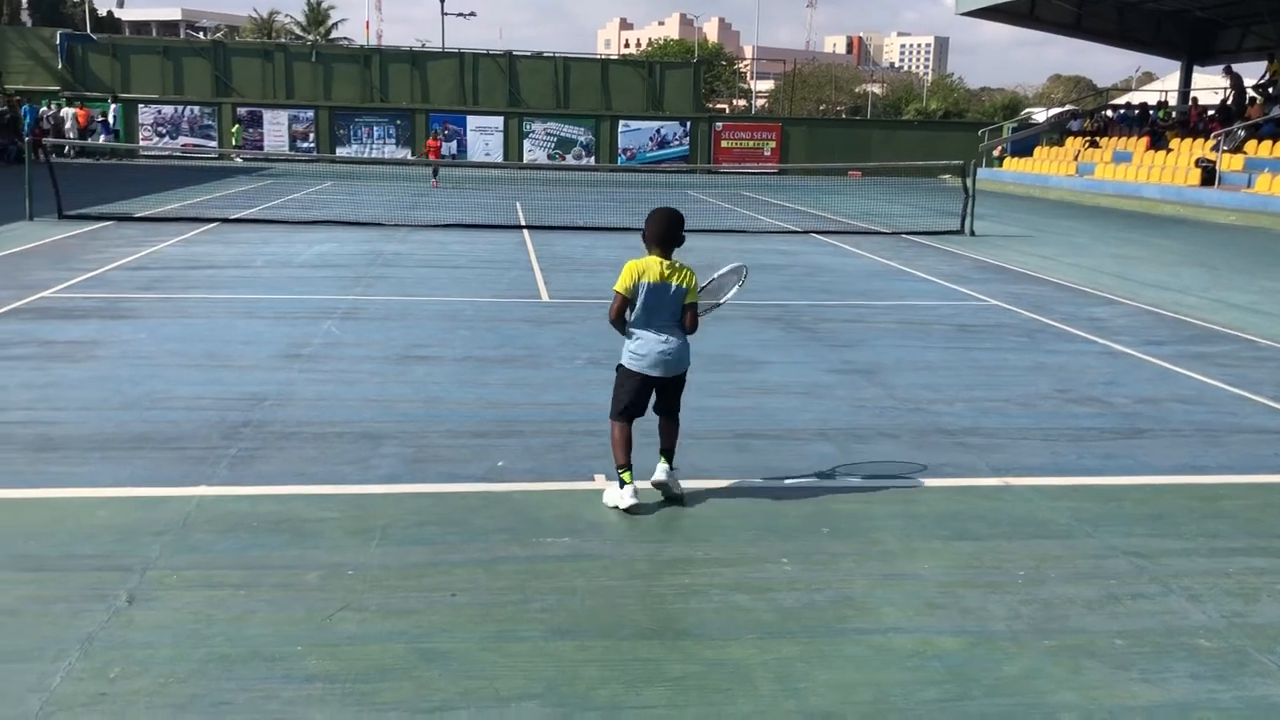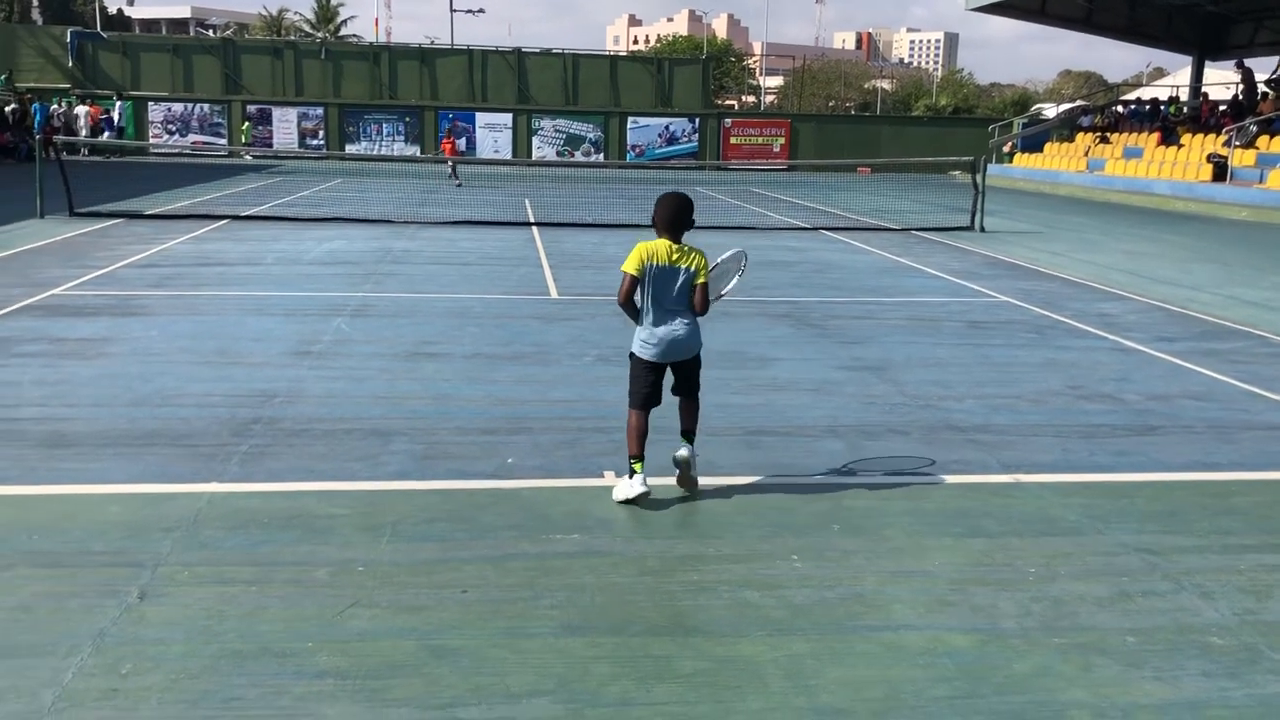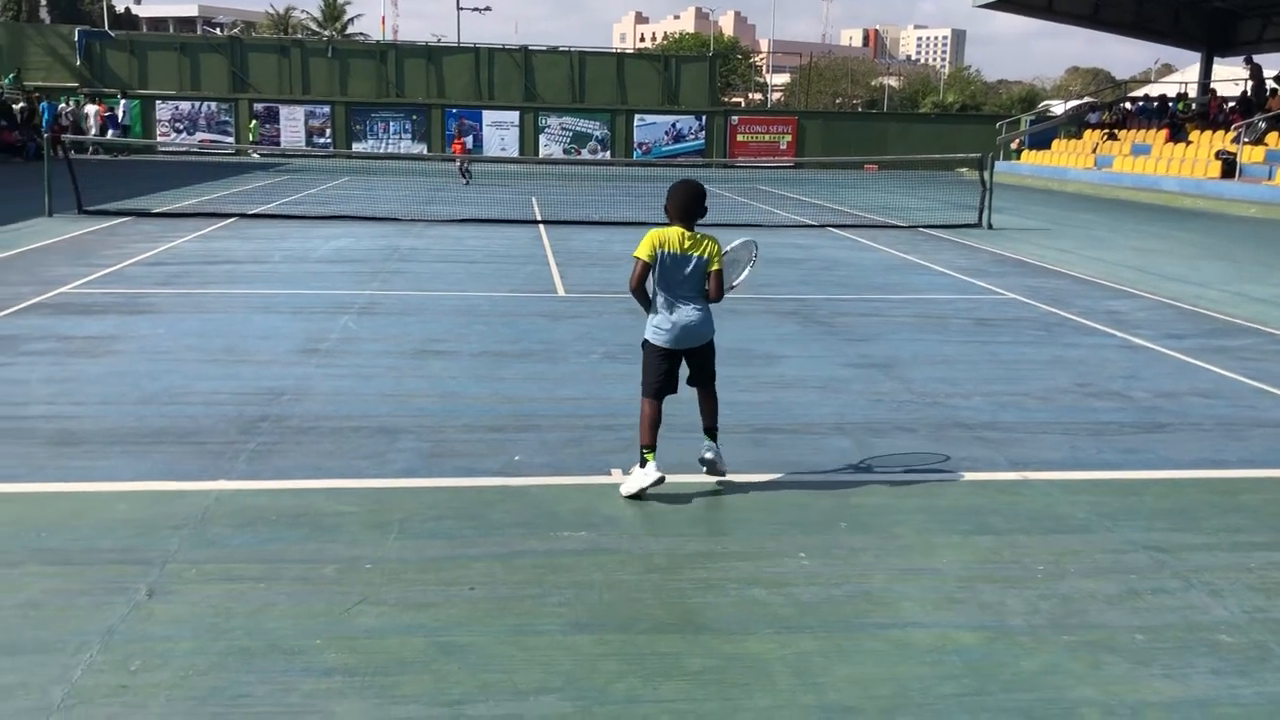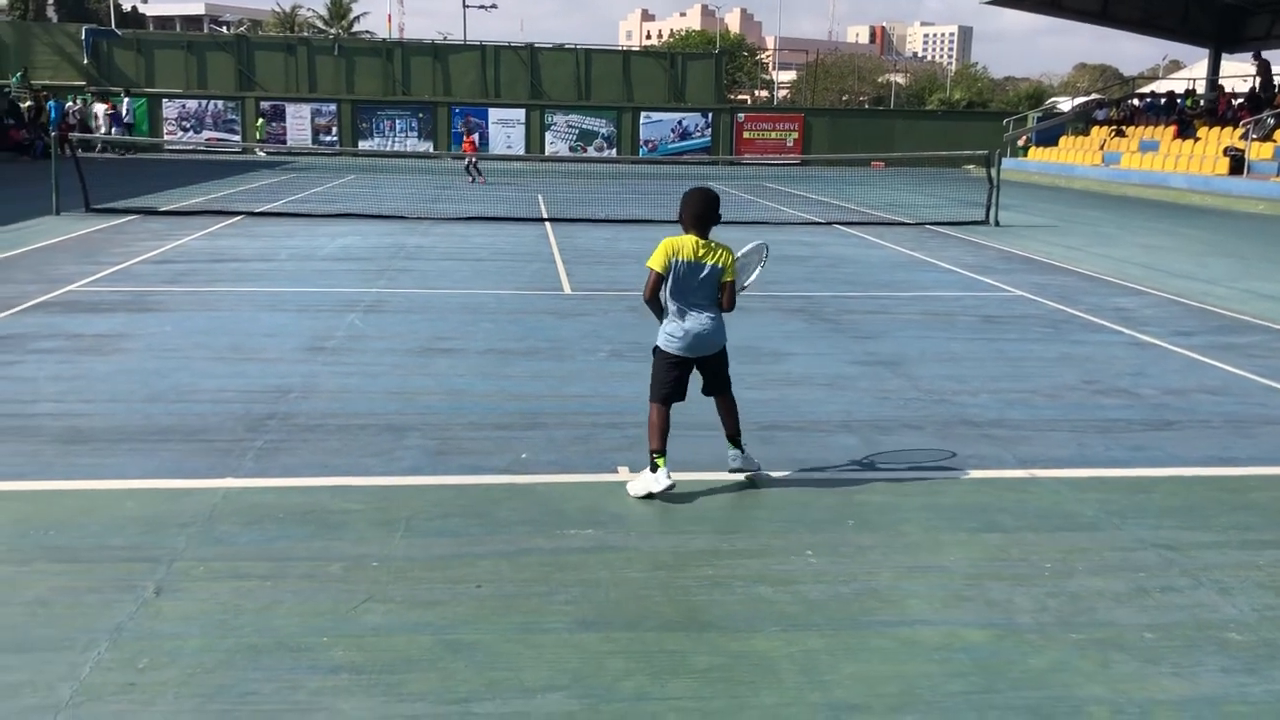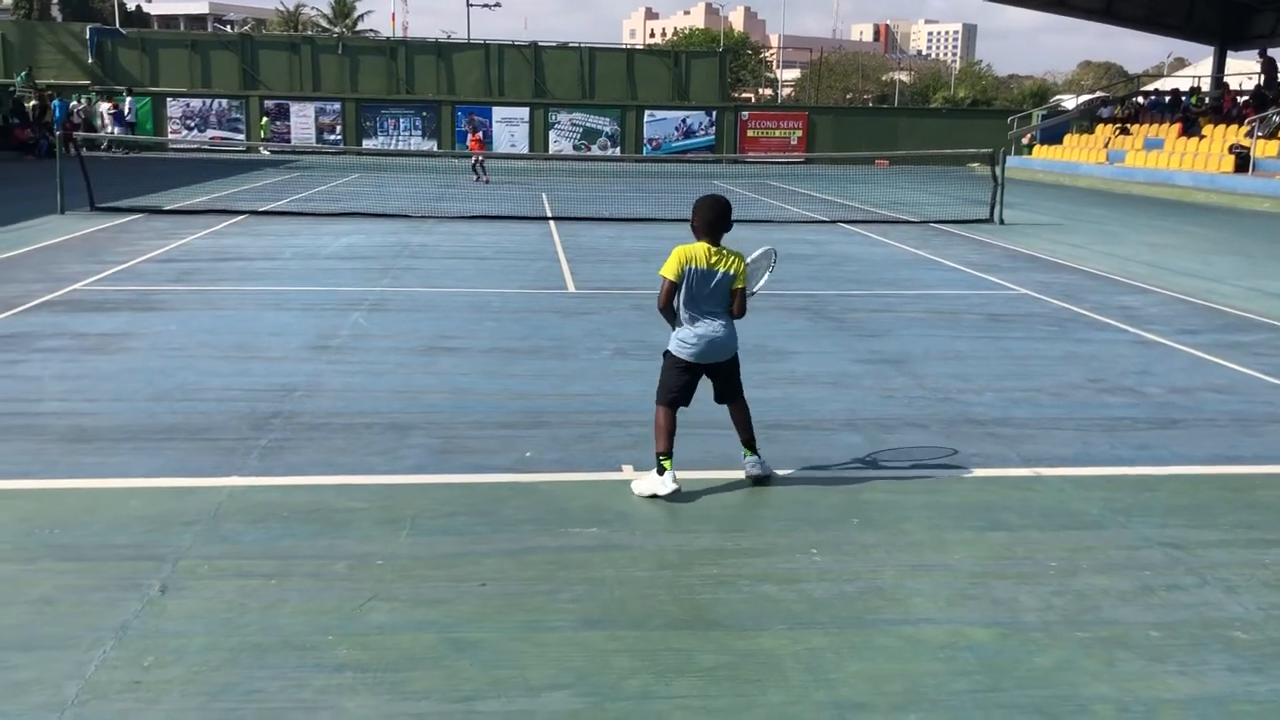
dt=0.1s
person 1, frame 1
left shoulder: (635, 269)
right shoulder: (687, 275)
left elbow: (615, 315)
right elbow: (690, 325)
left wrist: (630, 332)
left hip: (639, 357)
right hip: (675, 358)
left knee: (620, 419)
right knee: (668, 413)
left ankle: (625, 485)
right ankle: (665, 466)
person 1, frame 2
left shoulder: (643, 251)
right shoulder: (697, 258)
left elbow: (624, 298)
right elbow: (701, 307)
left wrist: (641, 318)
left hip: (650, 344)
right hip: (686, 342)
left knee: (638, 407)
right knee: (689, 396)
left ankle: (635, 476)
right ankle: (686, 448)
person 1, frame 3
left shoulder: (655, 239)
right shoulder: (710, 246)
left elbow: (635, 284)
right elbow: (715, 294)
left wrist: (652, 305)
left hip: (662, 332)
right hip: (699, 332)
left knee: (651, 397)
right knee: (705, 386)
left ankle: (648, 465)
right ankle: (710, 445)
person 1, frame 4
left shoulder: (669, 247)
right shoulder: (724, 254)
left elbow: (649, 294)
right elbow: (728, 303)
left wrist: (664, 316)
left hip: (675, 339)
right hip: (712, 338)
left knee: (660, 402)
right knee: (722, 393)
left ankle: (658, 471)
right ankle: (737, 453)
person 1, frame 5
left shoulder: (683, 255)
right shoulder: (737, 261)
left elbow: (663, 302)
right elbow: (737, 310)
left wrist: (676, 323)
left hip: (687, 346)
right hip: (724, 346)
left knee: (665, 406)
right knee: (735, 399)
left ankle: (663, 473)
right ankle: (753, 459)
